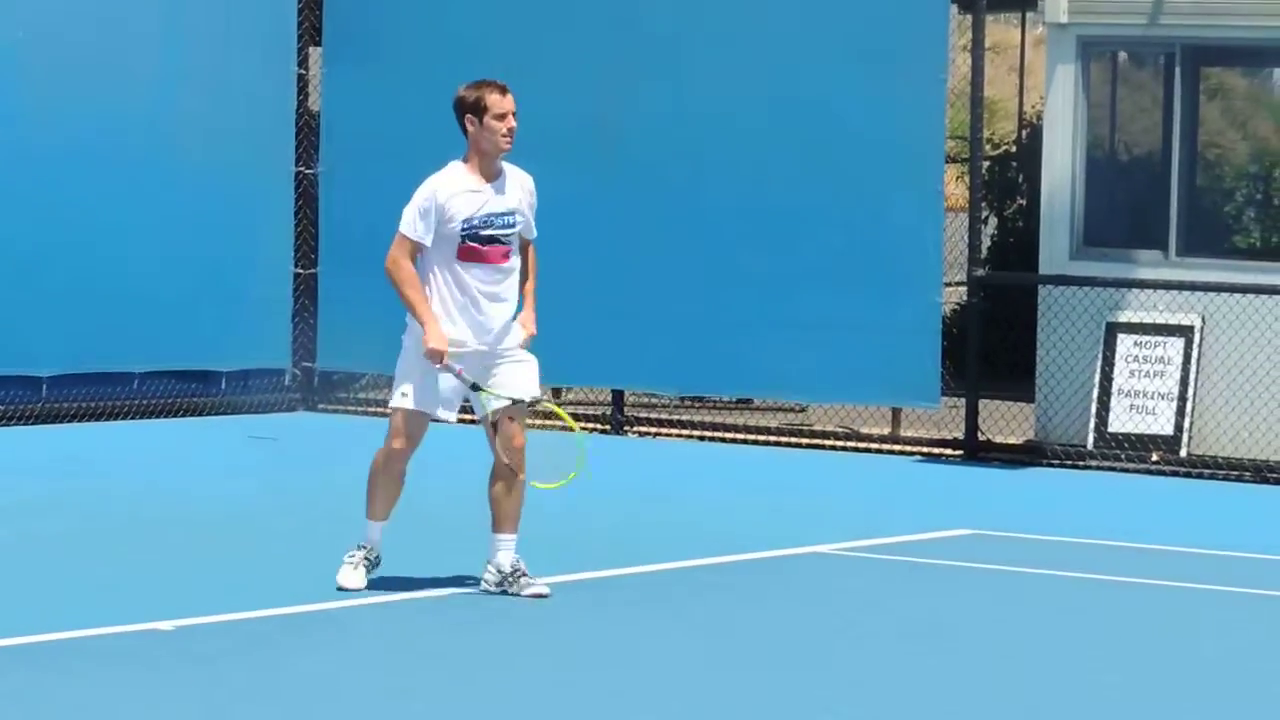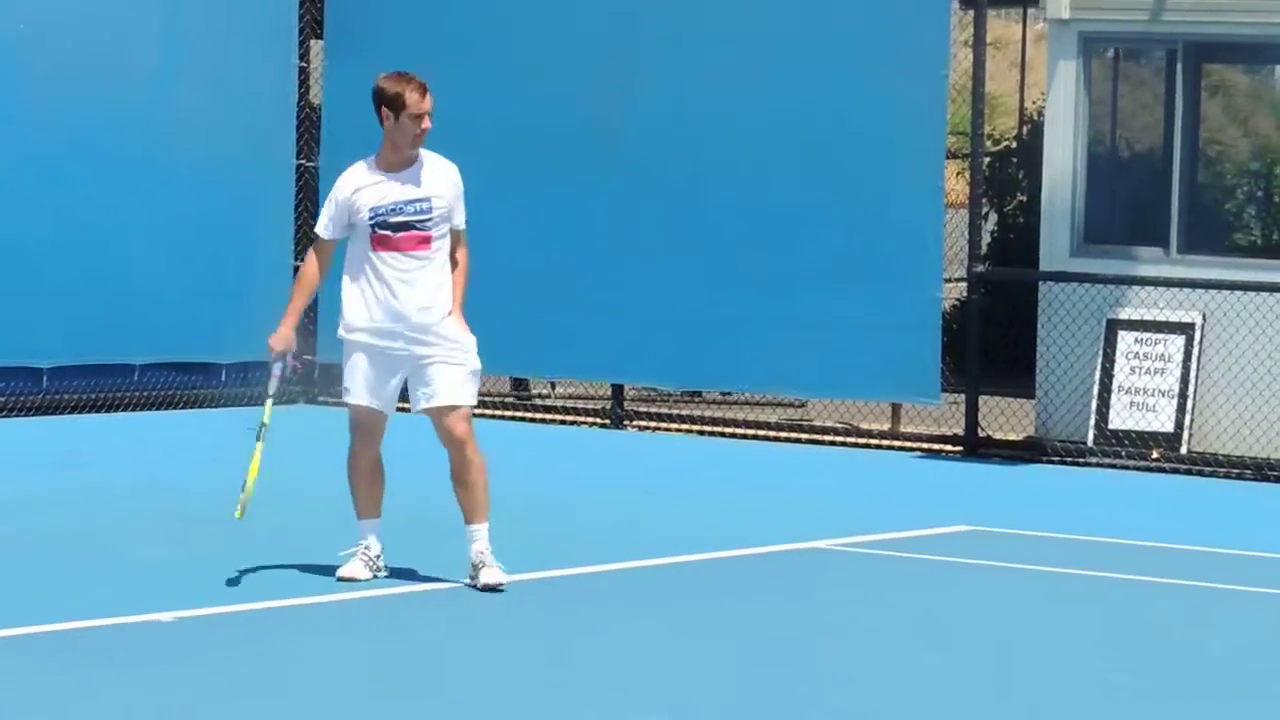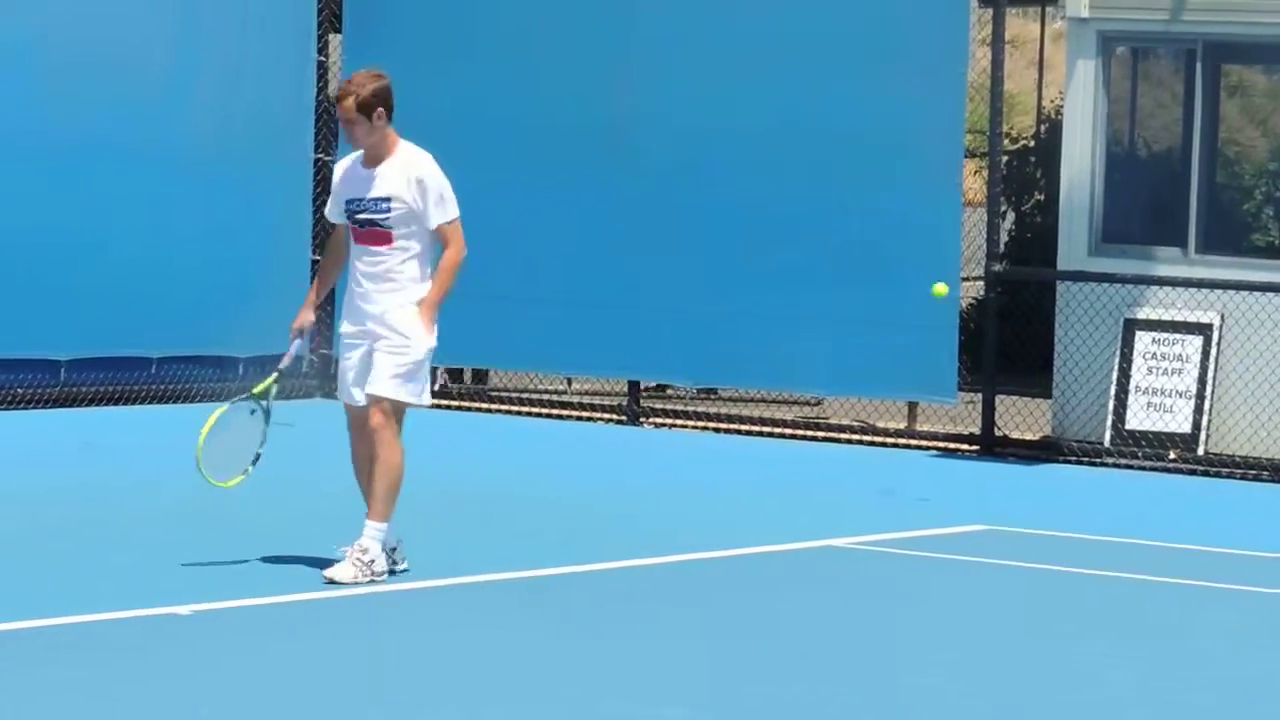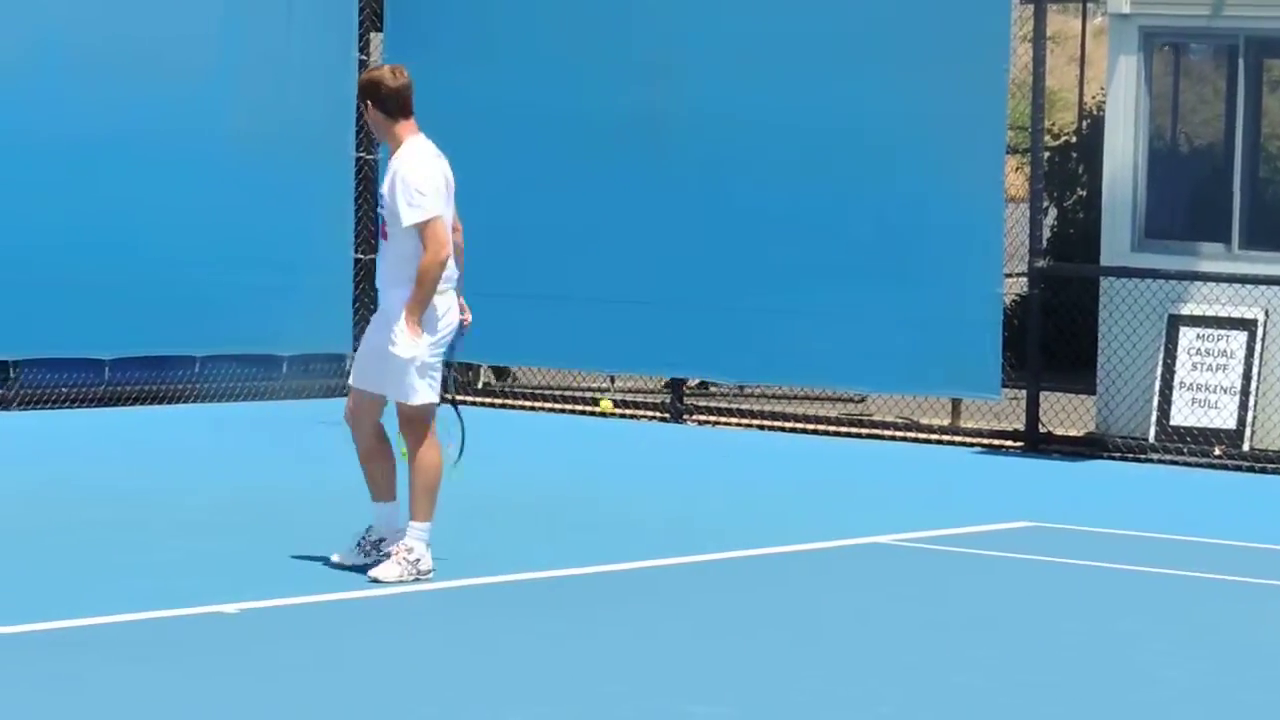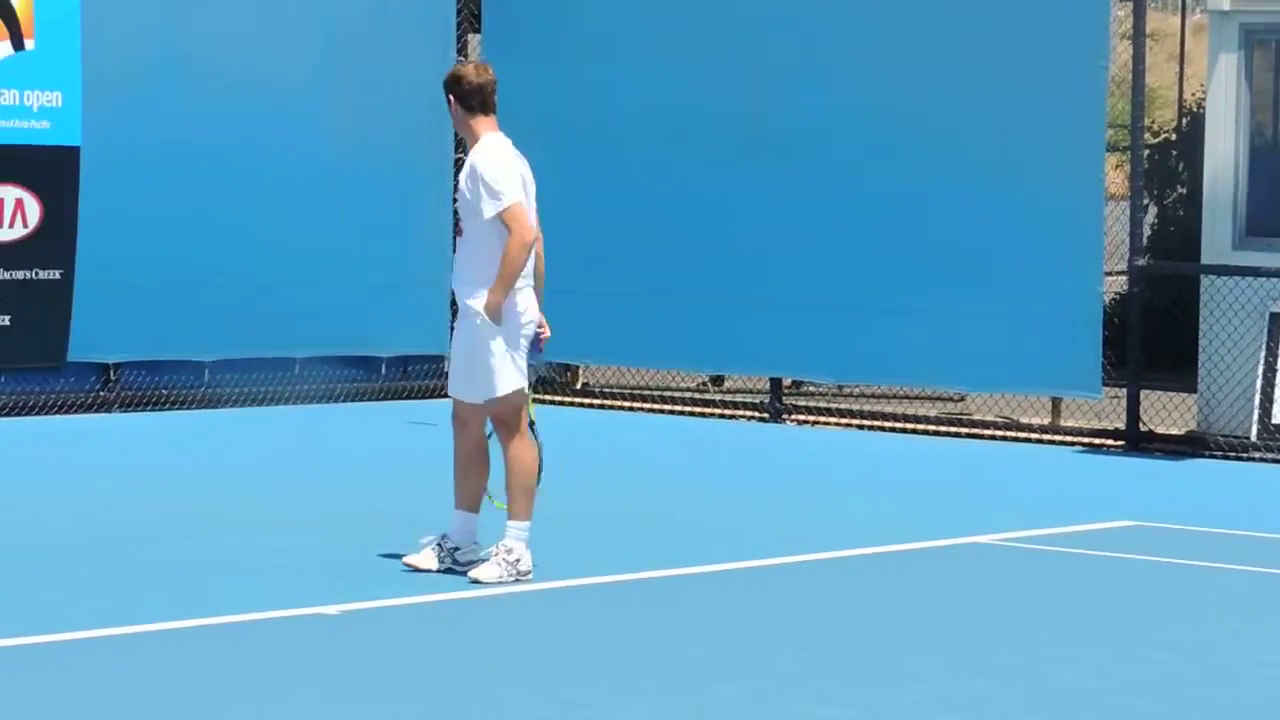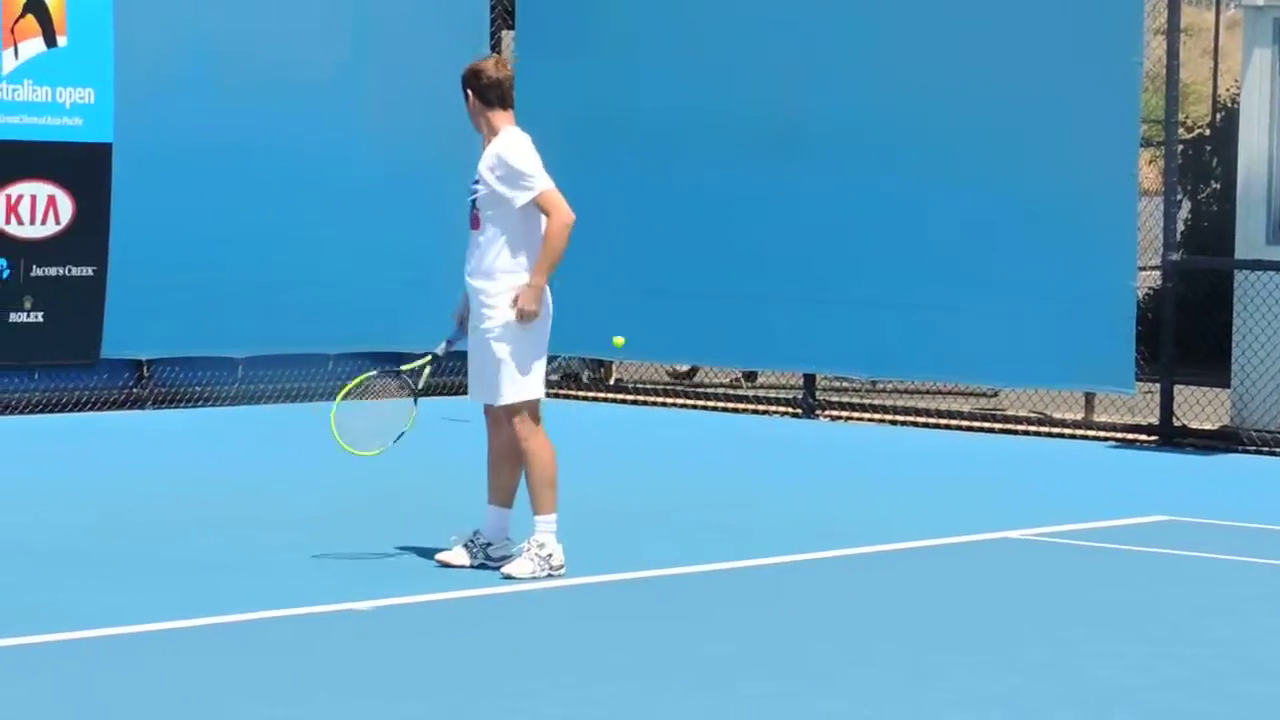
dt=0.4s
person 1, frame 1
left shoulder: (523, 185)
right shoulder: (439, 190)
right elbow: (398, 261)
left wrist: (528, 309)
right wrist: (430, 326)
left hip: (501, 343)
right hip: (436, 343)
left knee: (513, 448)
right knee: (399, 445)
left ankle: (503, 565)
right ankle: (368, 548)
person 1, frame 2
left shoulder: (445, 174)
right shoulder: (353, 184)
left elbow: (459, 249)
right elbow: (318, 256)
left wrist: (456, 310)
right wrist: (288, 324)
left hip: (437, 332)
right hip: (371, 333)
left knee: (459, 435)
right knee: (364, 438)
left ankle: (480, 552)
right ankle: (369, 547)
person 1, frame 3
left shoulder: (421, 171)
right shoulder: (345, 172)
left elbow: (454, 248)
left wrist: (426, 311)
right wrist: (310, 304)
left hip: (406, 322)
right hip: (356, 322)
left knee: (380, 425)
right knee: (359, 431)
left ankle: (372, 547)
right ankle: (384, 540)
person 1, frame 4
left shoulder: (412, 167)
right shoulder: (415, 158)
left elbow: (438, 250)
right elbow: (457, 235)
left wrist: (416, 314)
right wrist: (456, 298)
left hip: (416, 318)
right hip: (390, 314)
left knee: (416, 426)
right knee: (360, 415)
left ankle: (416, 548)
right ankle: (384, 530)
person 1, frame 5
left shoulder: (487, 160)
right shoulder: (504, 156)
left elbow: (523, 236)
right elbow: (534, 241)
left wrist: (498, 300)
right wrist: (535, 310)
left hip: (495, 312)
right hip: (477, 312)
left knee: (510, 425)
right knee: (466, 425)
left ankle: (516, 550)
right ankle: (459, 541)
person 1, frame 6
left shoulder: (509, 151)
right shoulder: (497, 152)
left elbow: (563, 217)
left wrist: (535, 286)
right wrist: (472, 298)
left hip: (512, 309)
right hip: (490, 308)
left knee: (522, 421)
right knee: (498, 423)
left ankle: (546, 544)
right ankle: (492, 537)
